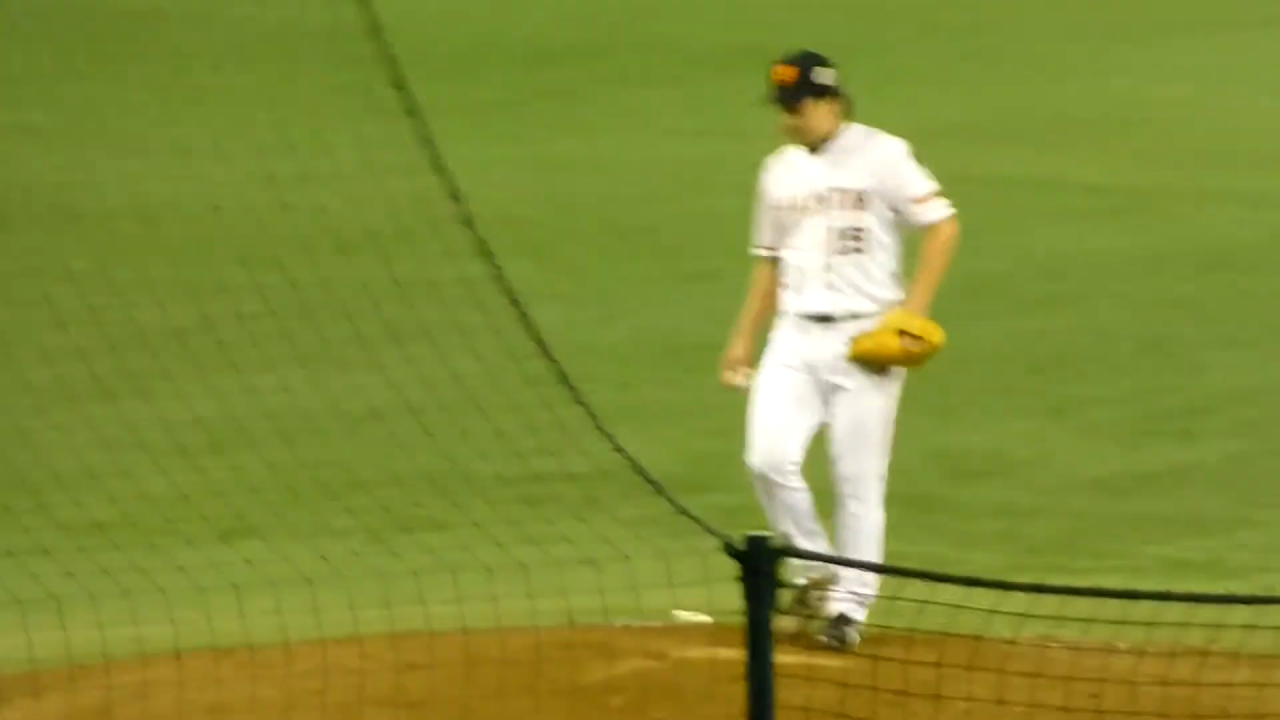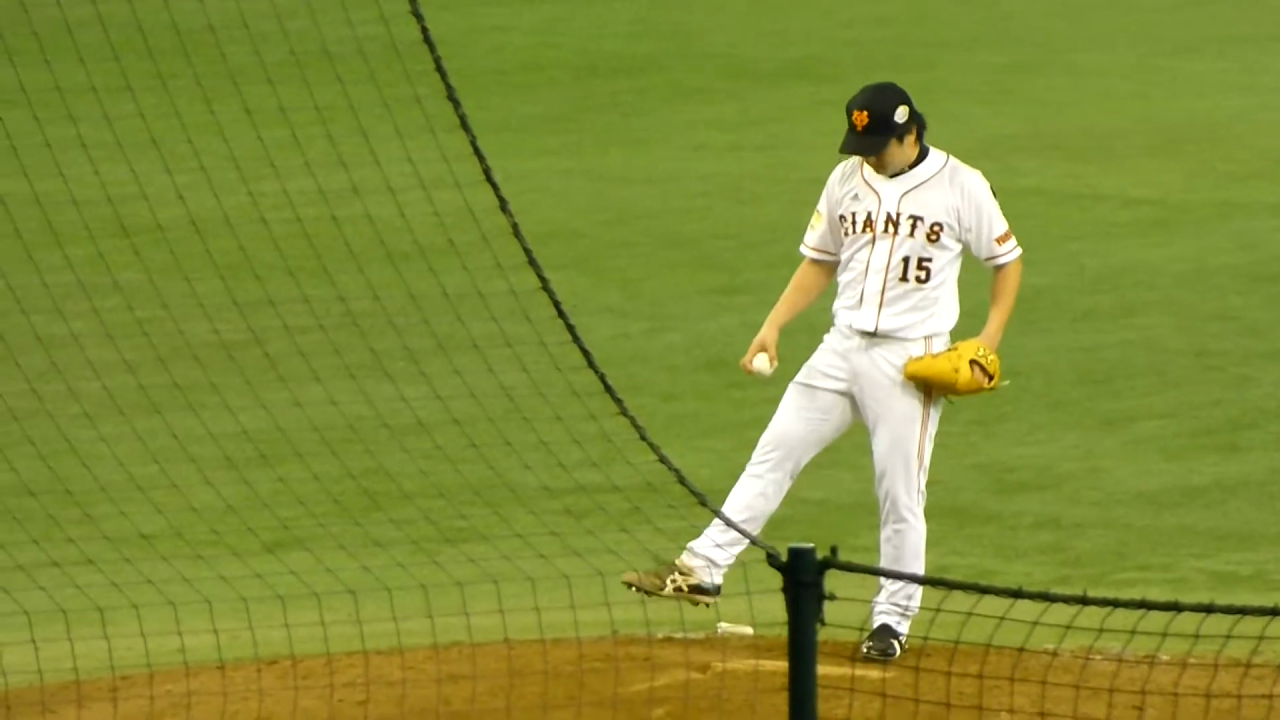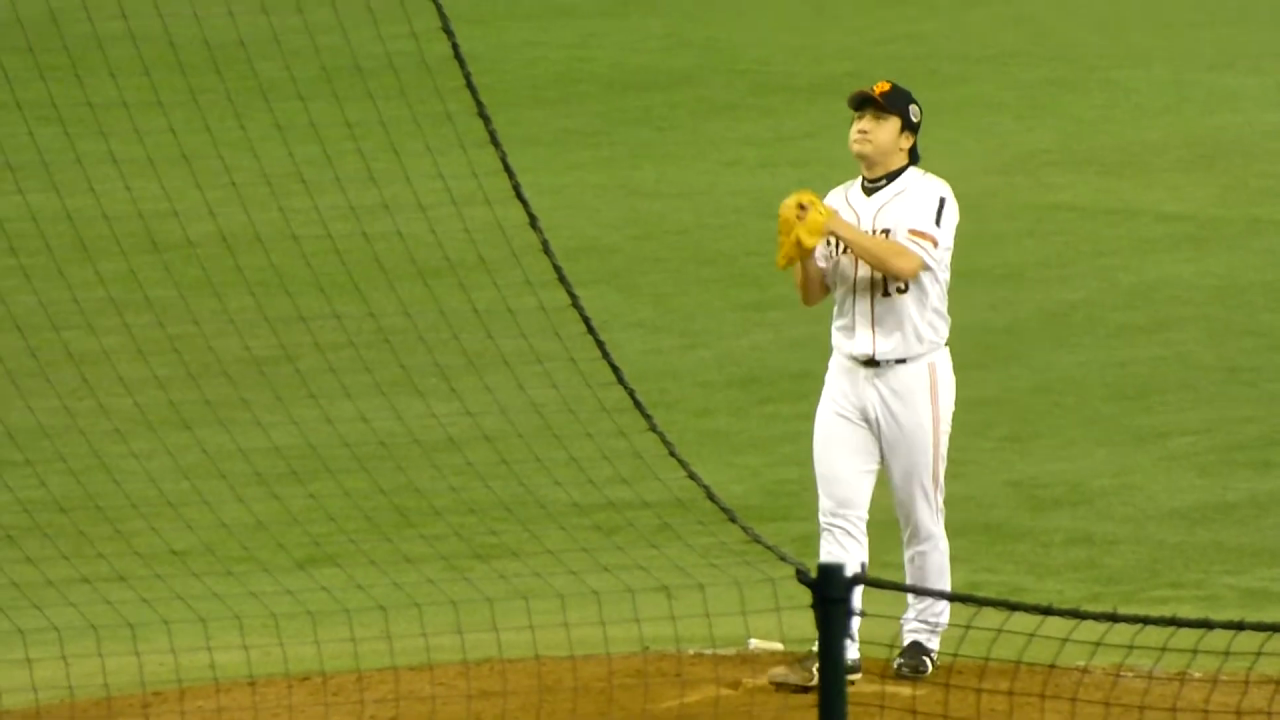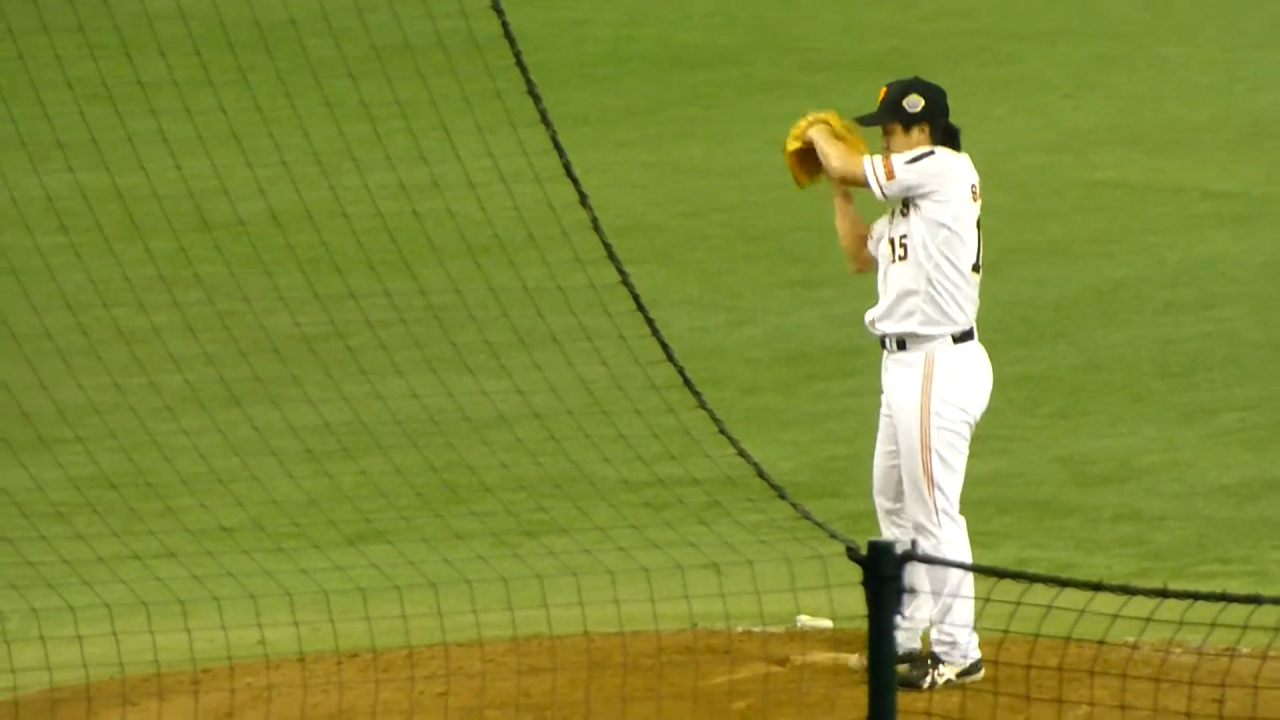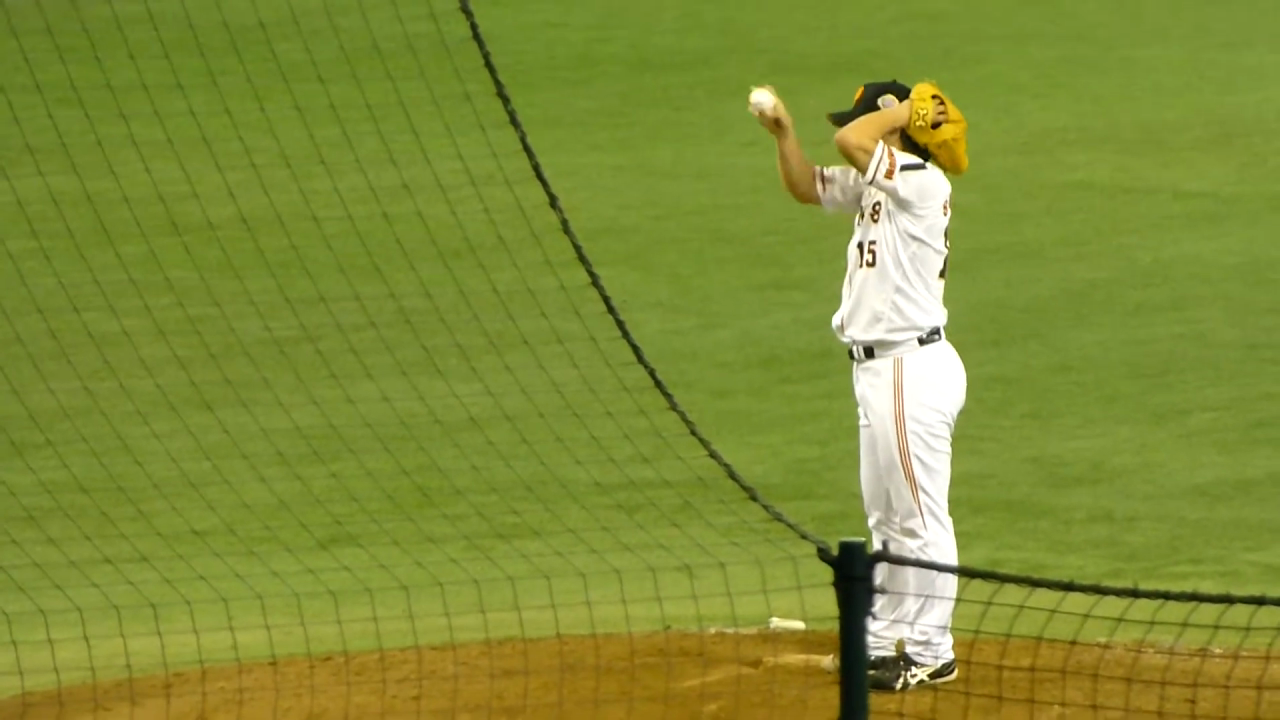
dt=1s
person 1, frame 1
left shoulder: (882, 154)
right shoulder: (778, 169)
left elbow: (941, 226)
left wrist: (914, 309)
right wrist: (744, 339)
left hip: (864, 340)
right hip: (795, 337)
left knee: (858, 482)
right knee: (768, 460)
left ankle: (849, 601)
right ankle: (816, 566)
person 1, frame 2
left shoulder: (963, 186)
right shoulder: (847, 178)
left elbow: (1008, 260)
right elbow: (820, 260)
left wrist: (991, 336)
right wrist: (772, 326)
left hip: (911, 361)
right hip: (841, 349)
left knee: (899, 496)
right knee: (774, 456)
left ankle: (893, 618)
right ankle: (700, 568)
person 1, frame 3
left shoulder: (930, 195)
right shoulder: (836, 202)
left elbow: (905, 264)
right elbow: (811, 293)
left wrist: (836, 226)
right wrist: (802, 250)
left hip: (914, 377)
right hip: (847, 377)
left knee: (920, 518)
right knee: (839, 515)
left ankle: (922, 635)
right ankle: (839, 648)
person 1, frame 4
left shoulder: (944, 168)
right shoulder: (913, 194)
left elbow: (848, 165)
right elbow: (861, 255)
left wrist: (819, 132)
right wrist: (840, 188)
left hip: (940, 367)
right hip: (908, 365)
left knee: (931, 513)
right knee: (896, 506)
left ankle: (958, 651)
right ankle: (907, 635)
person 1, frame 5
left shoulder: (923, 181)
right shoulder: (872, 182)
left elbow: (849, 139)
right elbow: (805, 187)
left wrist: (910, 110)
right wrist: (782, 132)
left hip: (911, 370)
right hip: (878, 369)
left knee: (919, 519)
right knee: (886, 518)
left ankle: (931, 653)
right ankle: (883, 640)
